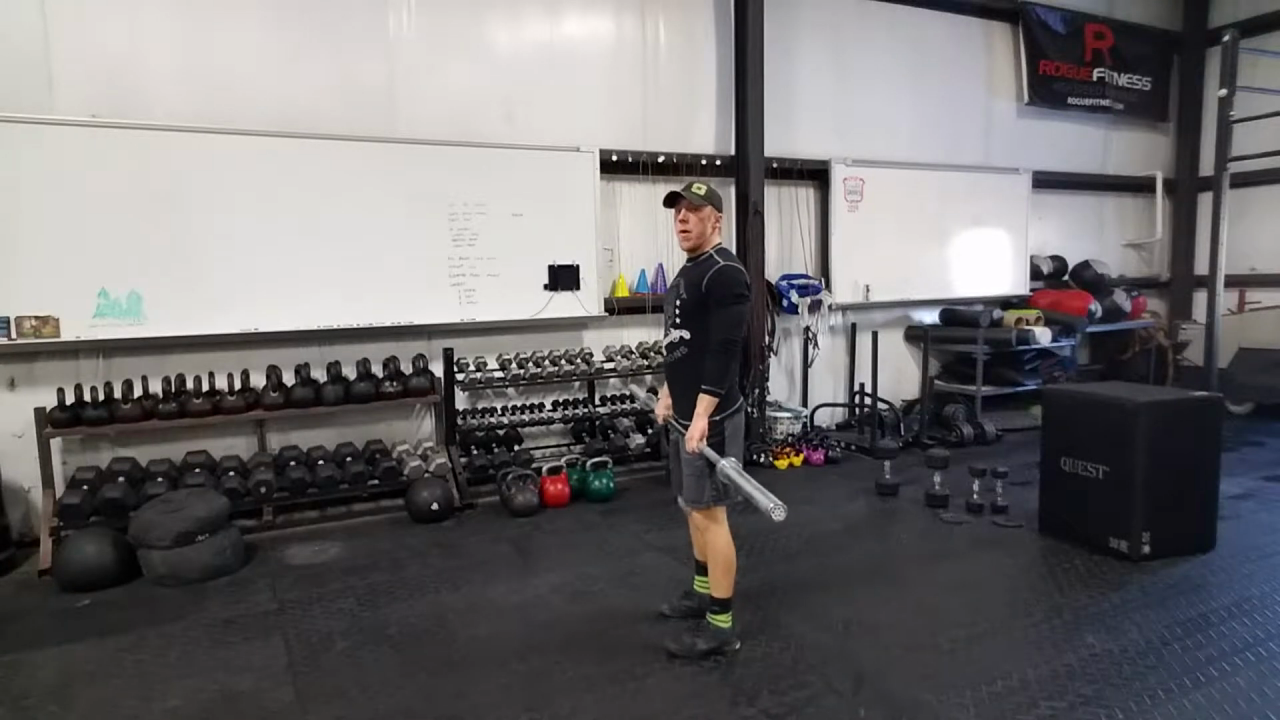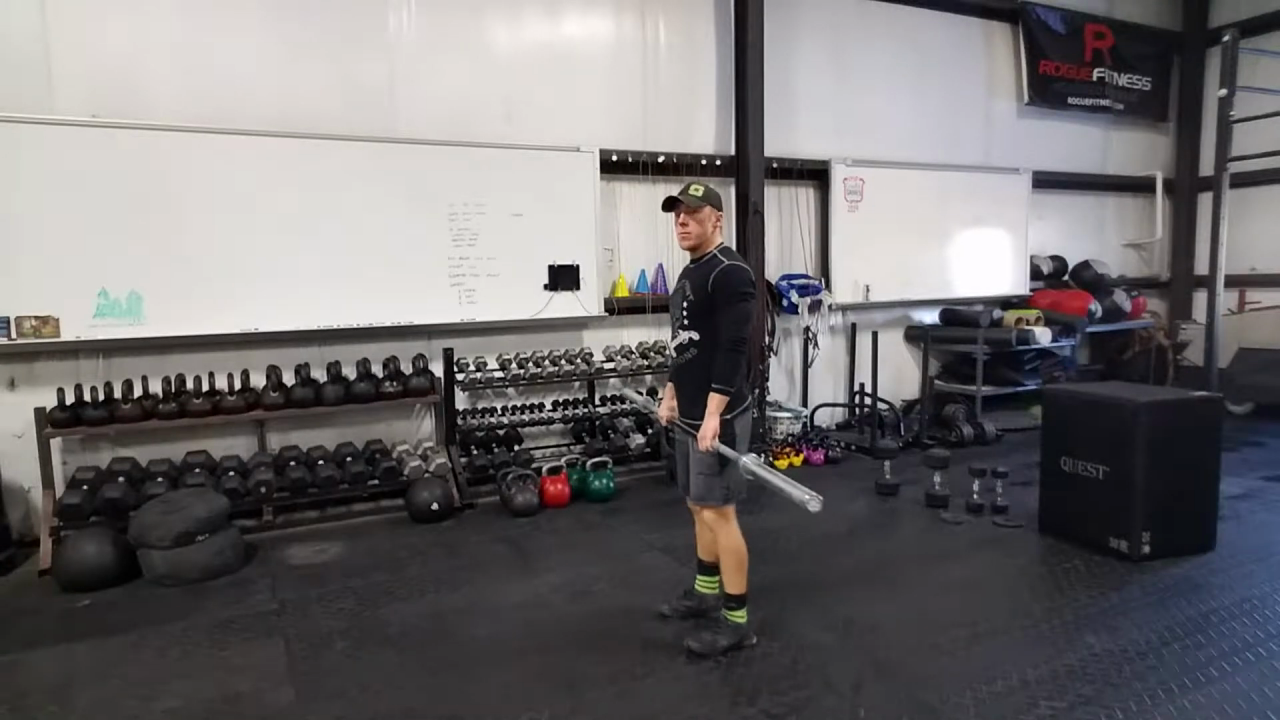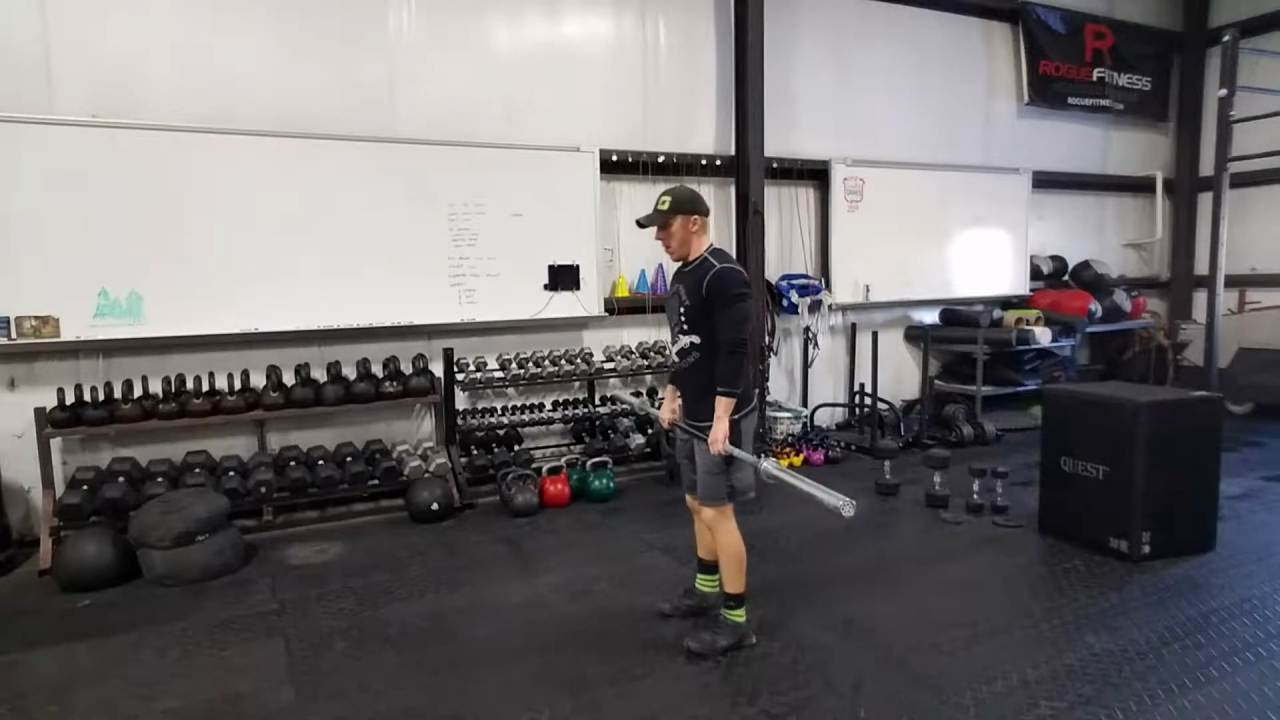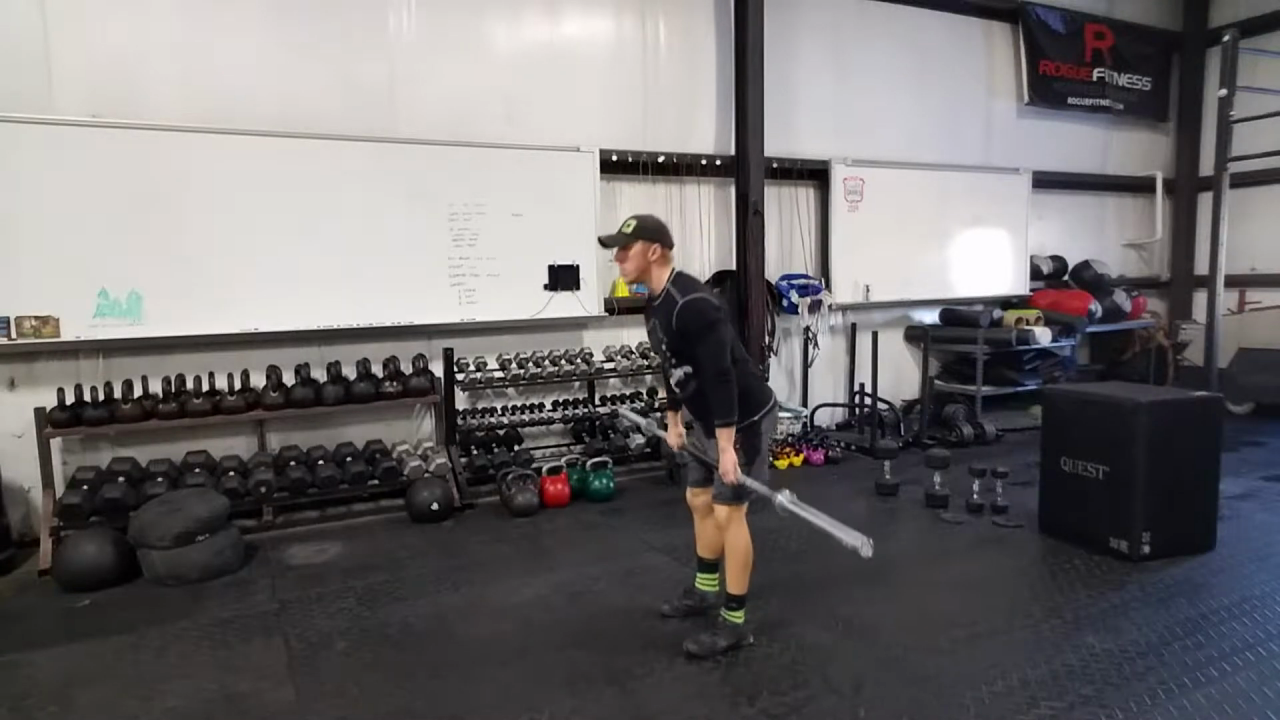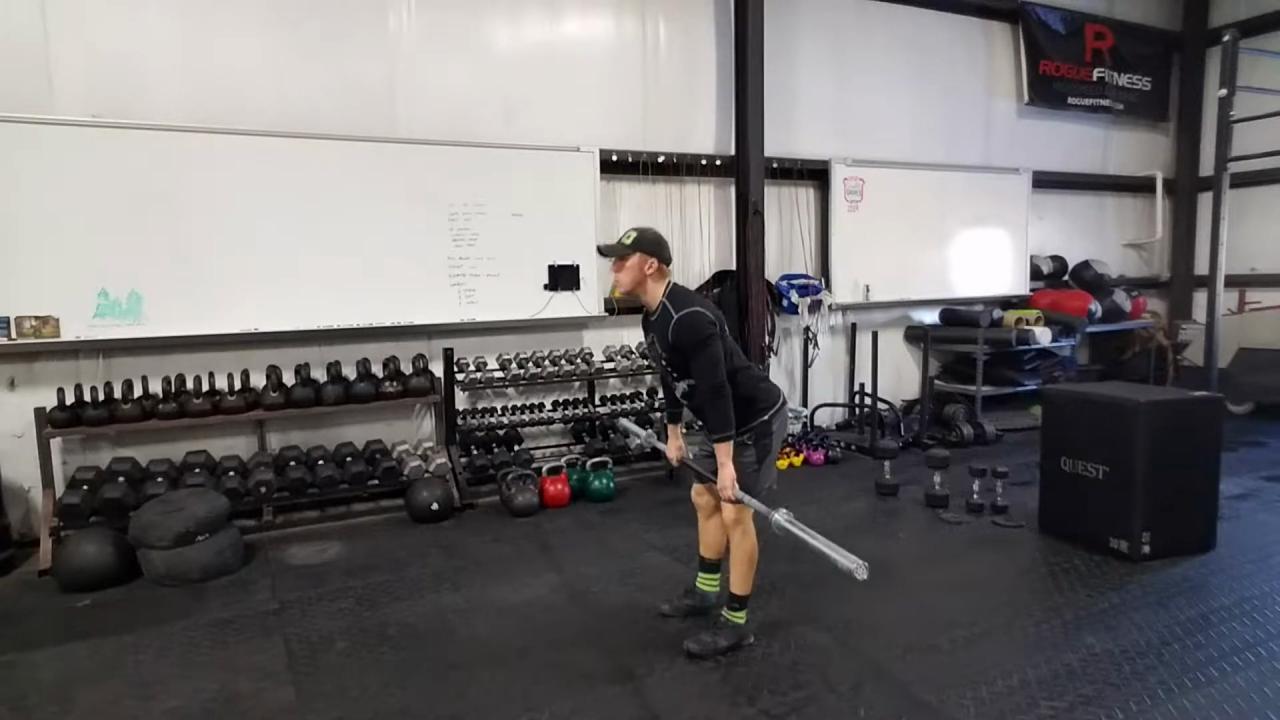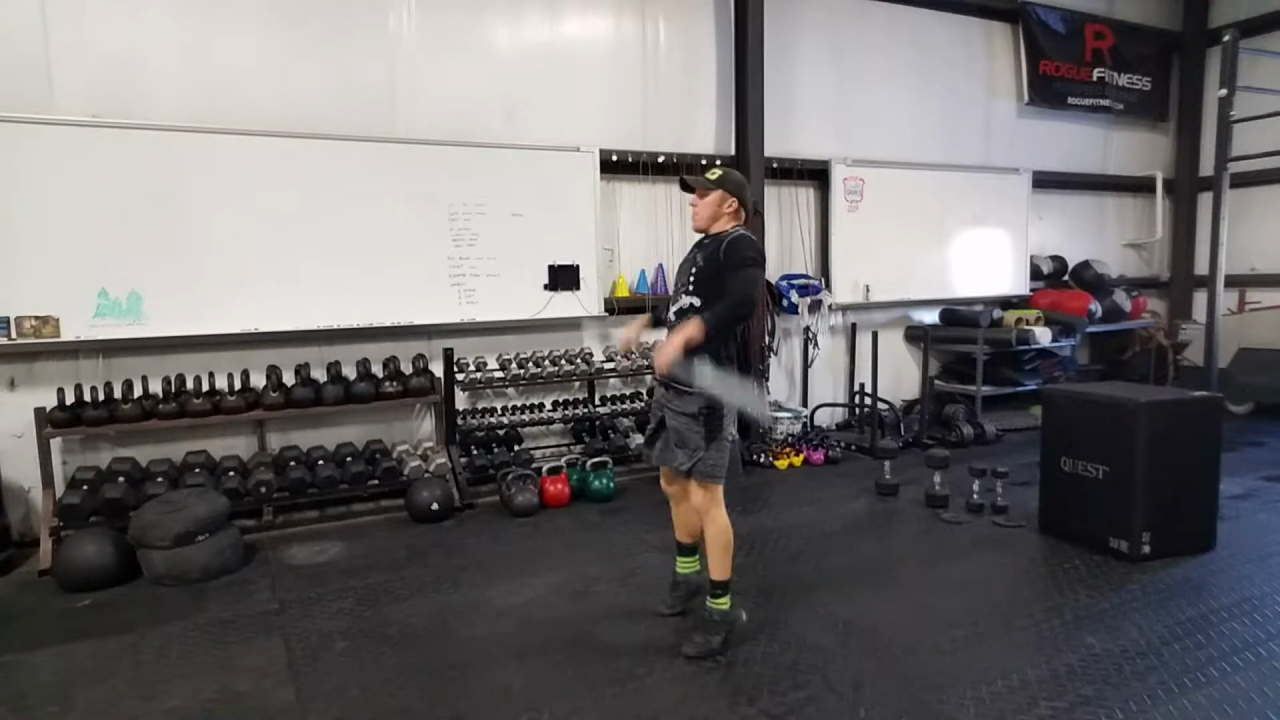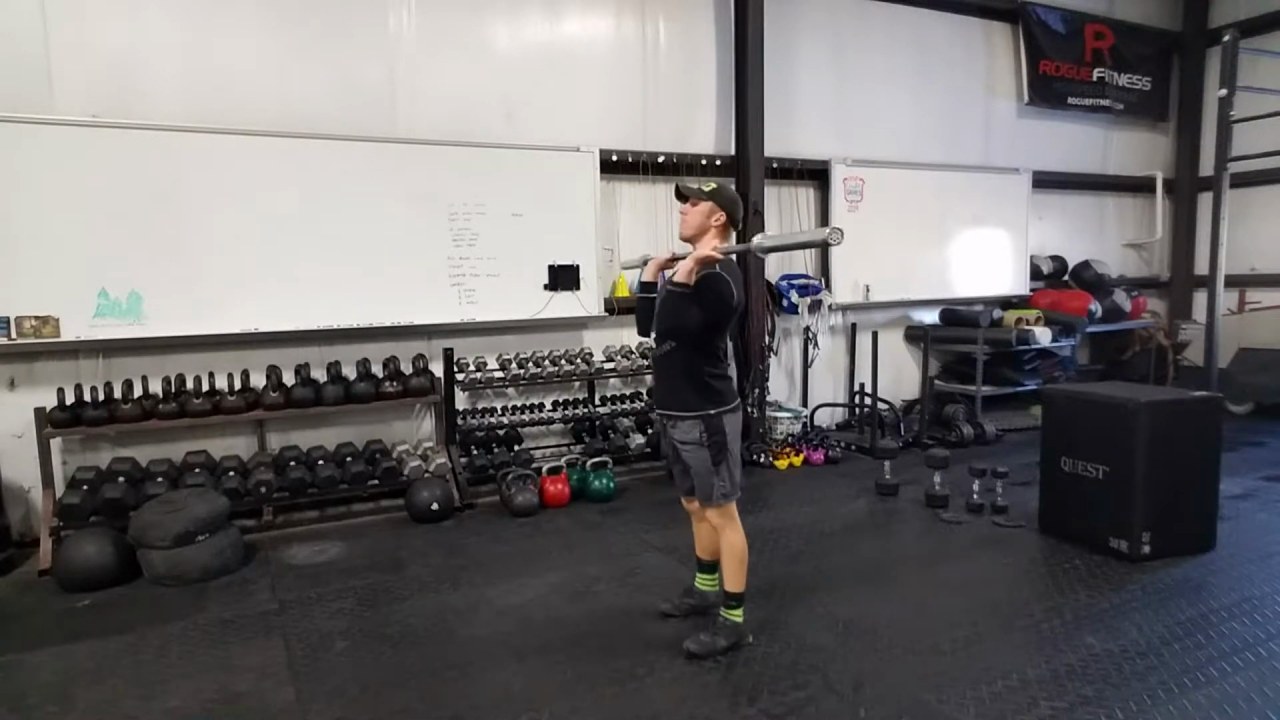
dt=0.4s
person 1, frame 1
left shoulder: (724, 274)
right shoulder: (687, 272)
left elbow: (724, 352)
left wrist: (702, 416)
right wrist: (667, 394)
left hip: (712, 416)
right hip: (685, 411)
left knee: (709, 515)
right knee: (692, 507)
left ankle: (720, 625)
right ankle: (702, 592)
person 1, frame 2
left shoulder: (729, 273)
right shoulder: (690, 273)
left elbow: (733, 350)
left wrist: (714, 414)
right wrist: (670, 394)
left hip: (721, 416)
right hip: (691, 413)
left knee: (718, 513)
right knee: (699, 506)
left ankle: (736, 621)
right ankle: (705, 593)
person 1, frame 3
left shoulder: (723, 275)
right shoulder: (682, 275)
left elbow: (734, 352)
left wrist: (722, 418)
right wrist: (671, 397)
left hip: (723, 417)
right hip: (693, 414)
left knee: (717, 513)
right knee: (698, 505)
left ankle: (735, 620)
right ankle: (706, 591)
person 1, frame 4
left shoulder: (692, 304)
right shoulder: (655, 304)
left elbow: (721, 376)
left wrist: (727, 447)
right wrist: (673, 422)
left hip: (747, 417)
right hip: (710, 417)
left knee: (728, 511)
right knee: (699, 499)
left ankle: (733, 623)
right ankle: (705, 591)
person 1, frame 5
left shoulder: (688, 318)
right shoulder: (653, 317)
left elbow: (716, 391)
right elbow: (673, 381)
left wrist: (725, 463)
right wrist: (674, 434)
left hip: (754, 416)
right hip: (724, 419)
left knee: (734, 513)
right knee: (703, 499)
left ankle: (735, 623)
right ankle: (705, 592)
person 1, frame 6
left shoulder: (741, 247)
right shoulder: (705, 246)
left elbow: (732, 306)
left wrist: (680, 337)
right wrist: (643, 324)
left hip: (705, 391)
right hip: (671, 386)
left knee: (706, 495)
right knee: (673, 484)
left ankle: (721, 610)
right ankle: (688, 579)
person 1, frame 7
left shoulder: (717, 279)
right shoulder: (690, 271)
left elbow: (669, 326)
right elbow: (647, 325)
left wrist: (687, 271)
right wrist: (652, 273)
left hip: (707, 414)
right hip: (676, 411)
left knee: (722, 513)
right knee: (695, 506)
left ankle: (733, 621)
right ankle: (705, 590)
